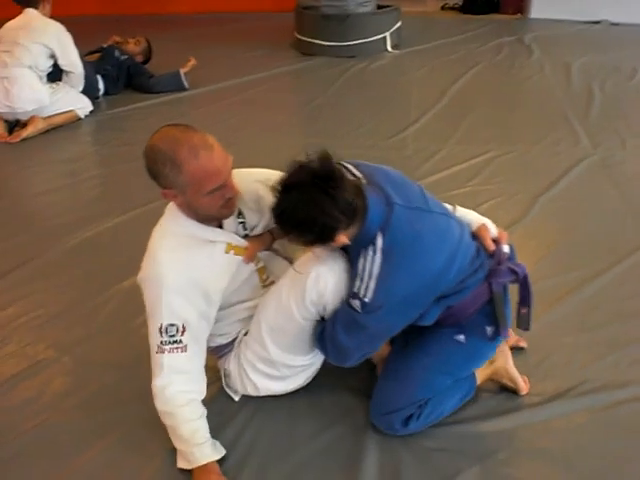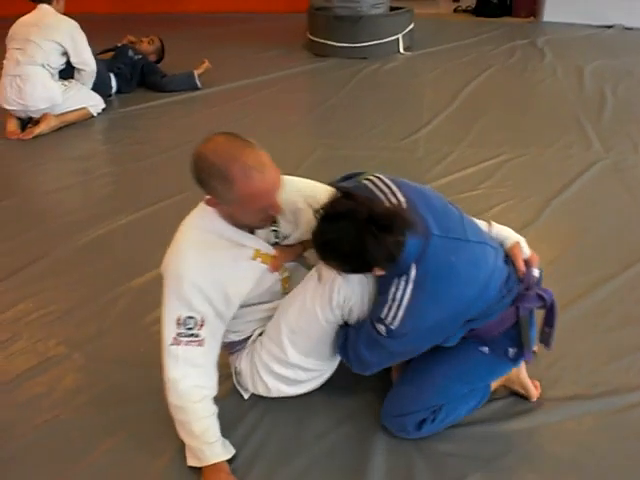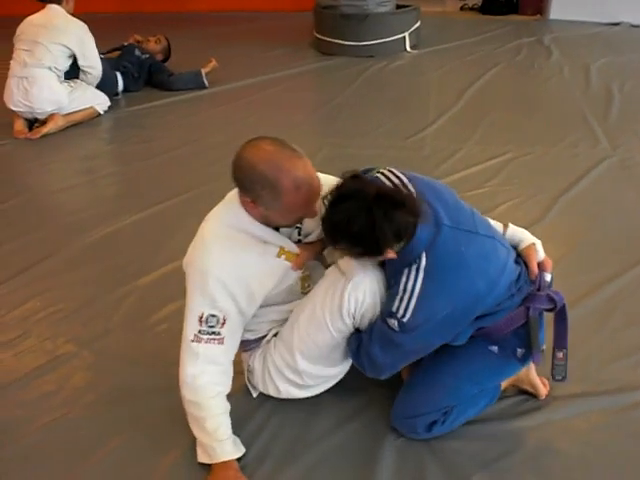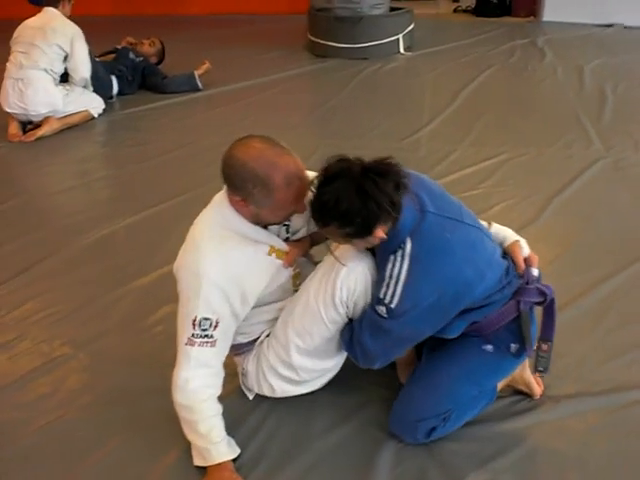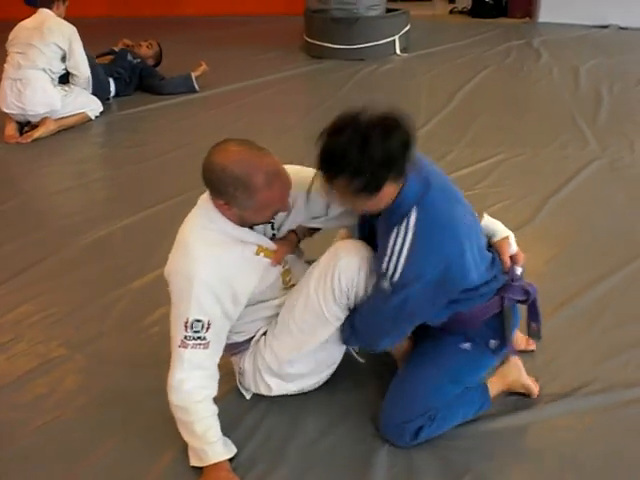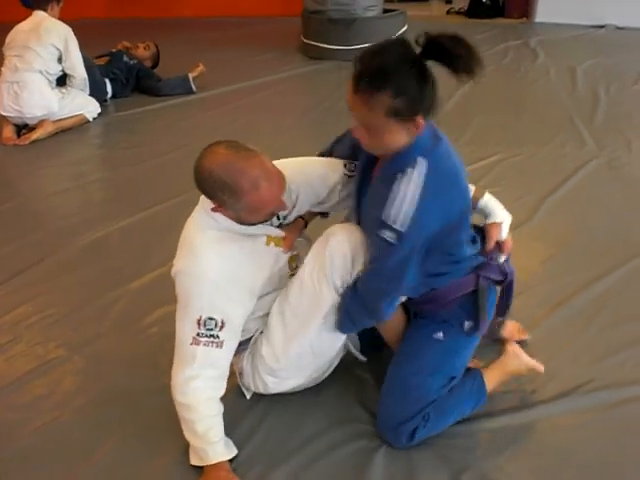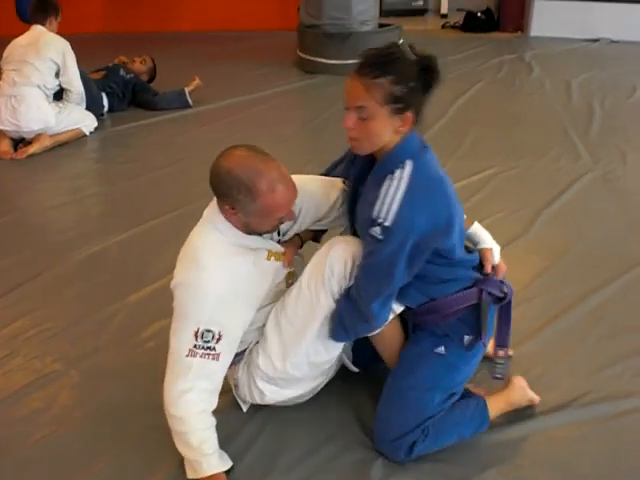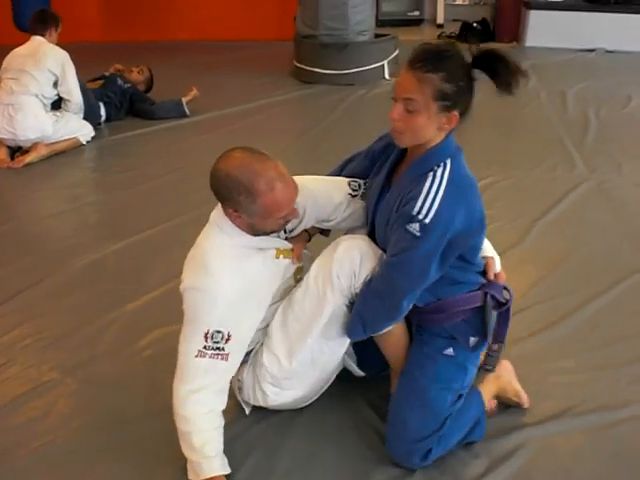
dt=0.2s
person 1, frame 1
left shoulder: (252, 187)
right shoulder: (169, 267)
right elbow: (174, 378)
left hip: (301, 319)
right hip: (257, 365)
right knee: (325, 268)
person 1, frame 2
left shoulder: (290, 194)
right shoulder: (191, 263)
right elbow: (186, 370)
left wrist: (506, 237)
left hip: (321, 323)
right hip: (270, 364)
right knee: (350, 276)
person 1, frame 3
left shoulder: (313, 190)
right shoulder: (216, 259)
right elbow: (203, 367)
left wrist: (520, 238)
left hip: (327, 313)
right hip: (281, 364)
right knee: (361, 281)
person 1, frame 4
left shoulder: (292, 187)
right shoulder: (208, 263)
right elbow: (195, 372)
left wrist: (505, 237)
left hip: (318, 318)
right hip: (274, 365)
right knee: (351, 268)
person 1, frame 5
left shoulder: (277, 187)
right shoulder: (198, 266)
right elbow: (189, 374)
left wrist: (491, 230)
left hip: (311, 316)
right hip: (269, 365)
right knee: (349, 261)
person 1, frame 6
left shoulder: (278, 180)
right shoulder: (205, 263)
right elbow: (196, 372)
left wrist: (486, 204)
left hip: (318, 316)
right hip: (272, 363)
right knee: (343, 243)
person 1, frame 7
left shoulder: (272, 194)
right shoulder: (207, 276)
right elbow: (188, 386)
left hip: (310, 328)
right hip: (270, 376)
right knee: (344, 253)
person 1, frame 8
left shoulder: (288, 195)
right shoulder: (216, 279)
right elbow: (196, 387)
left hip: (318, 335)
right hip: (270, 379)
right knee: (353, 254)
person 2, frame 1
left shoulder: (385, 275)
right shoulder: (346, 178)
left elbow: (343, 347)
right elbow: (309, 178)
left hip: (472, 316)
right hip: (450, 283)
left knee: (390, 416)
left ankle: (491, 363)
person 2, frame 2
left shoulder: (411, 300)
right shoulder: (385, 195)
left elbow: (363, 355)
right elbow: (348, 187)
left hip: (496, 333)
right hip: (487, 284)
left knee: (401, 419)
left ankle: (502, 373)
person 2, frame 3
left shoulder: (422, 294)
right shoulder: (395, 185)
left elbow: (376, 358)
right elbow: (362, 182)
left hip: (504, 333)
right hip: (497, 285)
left knee: (411, 419)
left ankle: (510, 372)
person 2, frame 4
left shoulder: (411, 279)
right shoulder: (392, 184)
left elbow: (368, 348)
left hip: (497, 330)
right hip: (482, 289)
left knee: (411, 425)
left ankle: (505, 372)
person 2, frame 5
left shoulder: (413, 249)
right shoulder: (401, 160)
left elbow: (376, 327)
left hip: (476, 324)
right hip: (457, 291)
left knee: (400, 427)
left ankle: (502, 376)
person 2, frame 6
left shoulder: (416, 191)
right shoulder: (395, 130)
left elbow: (379, 290)
right elbow: (342, 154)
left wrist: (337, 319)
left hip: (450, 305)
right hip: (425, 278)
left knee: (398, 427)
left ankle: (503, 365)
right ankle: (483, 319)
person 2, frame 7
left shoulder: (403, 195)
right shoulder: (384, 152)
left elbow: (371, 295)
right elbow: (333, 182)
left wrist: (331, 330)
left hip: (451, 317)
right hip: (415, 296)
left knee: (397, 440)
right knee: (353, 355)
left ankle: (505, 397)
person 2, frame 8
left shoulder: (441, 194)
right shoulder: (399, 147)
left elbow: (395, 287)
right elbow: (341, 181)
left wrist: (344, 327)
left hip: (451, 321)
right hip: (414, 303)
left knee: (410, 448)
left ankle: (494, 383)
person 3, frame 1
right shoulder: (51, 27)
right elbow: (74, 69)
right wrist: (67, 93)
right hip: (25, 97)
right knee: (83, 104)
right ankle: (41, 124)
person 3, frame 2
left shoulder: (19, 23)
right shoulder: (65, 24)
left elbow: (17, 62)
right elbow: (87, 66)
right wrist: (78, 90)
right hip: (37, 95)
right knee: (96, 103)
left ankle: (14, 117)
right ankle: (53, 121)
person 3, frame 3
left shoulder: (27, 21)
right shoulder: (74, 26)
left elbow: (25, 61)
right elbow: (94, 69)
right wrist: (82, 88)
right hip: (43, 95)
right knee: (101, 101)
left ankle: (21, 117)
right ankle: (60, 121)
person 3, frame 4
left shoulder: (25, 25)
right shoulder: (69, 28)
left elbow: (23, 63)
right elbow: (81, 74)
right wrist: (76, 93)
right hip: (39, 98)
right knee: (96, 104)
left ankle: (16, 120)
right ankle: (55, 124)
person 3, frame 5
left shoulder: (20, 27)
right shoulder: (64, 28)
left elbow: (20, 64)
right elbow: (81, 73)
right wrist: (80, 95)
right hip: (38, 98)
right knee: (94, 105)
left ankle: (13, 121)
right ankle: (51, 125)
person 3, frame 6
left shoulder: (16, 30)
right shoulder: (60, 28)
right elbow: (77, 74)
right wrist: (78, 97)
right hip: (35, 100)
right knee: (91, 107)
right ankle: (49, 127)
person 3, frame 7
left shoulder: (14, 44)
right shoulder: (58, 43)
left elbow: (14, 84)
right elbow: (74, 88)
right wrist: (74, 110)
right hip: (32, 115)
right knee: (88, 121)
right ankle: (46, 141)
person 3, frame 8
left shoulder: (13, 54)
right shoulder: (57, 54)
right elbow: (73, 98)
right wrist: (68, 121)
right hip: (29, 123)
right knee: (86, 130)
right ankle: (42, 149)
person 4, frame 1
left shoulder: (132, 65)
right shoulder: (111, 52)
left elbow: (151, 84)
right elbow: (84, 60)
left wrist: (181, 72)
right wrist: (106, 46)
left hip: (94, 81)
person 4, frame 2
left shoulder: (144, 64)
right shoulder: (125, 51)
left elbow: (164, 83)
right elbow: (97, 57)
left wrist: (196, 73)
right wrist: (120, 46)
left hip: (105, 79)
person 4, frame 3
left shoulder: (151, 63)
right shoulder: (131, 50)
left elbow: (170, 81)
right elbow: (103, 57)
left wrist: (203, 72)
right wrist: (127, 45)
left hip: (111, 78)
person 4, frame 4
left shoulder: (145, 66)
right shoulder: (126, 52)
left elbow: (166, 85)
right elbow: (98, 59)
left wrist: (197, 74)
right wrist: (119, 48)
person 4, frame 5
left shoulder: (142, 67)
right shoulder: (122, 54)
left elbow: (163, 86)
right elbow: (95, 61)
left wrist: (194, 75)
right wrist: (116, 50)
person 4, frame 6
left shoulder: (139, 69)
right shoulder: (120, 55)
left elbow: (160, 87)
right elbow: (92, 63)
left wrist: (191, 76)
right wrist: (115, 52)
person 4, frame 7
left shoulder: (136, 82)
right shoulder: (117, 71)
left elbow: (156, 101)
right elbow: (89, 77)
left wrist: (188, 90)
right wrist: (113, 66)
person 4, frame 8
left shoulder: (132, 92)
right shoulder: (113, 79)
left elbow: (154, 110)
right elbow: (86, 86)
left wrist: (185, 100)
right wrist: (108, 75)
